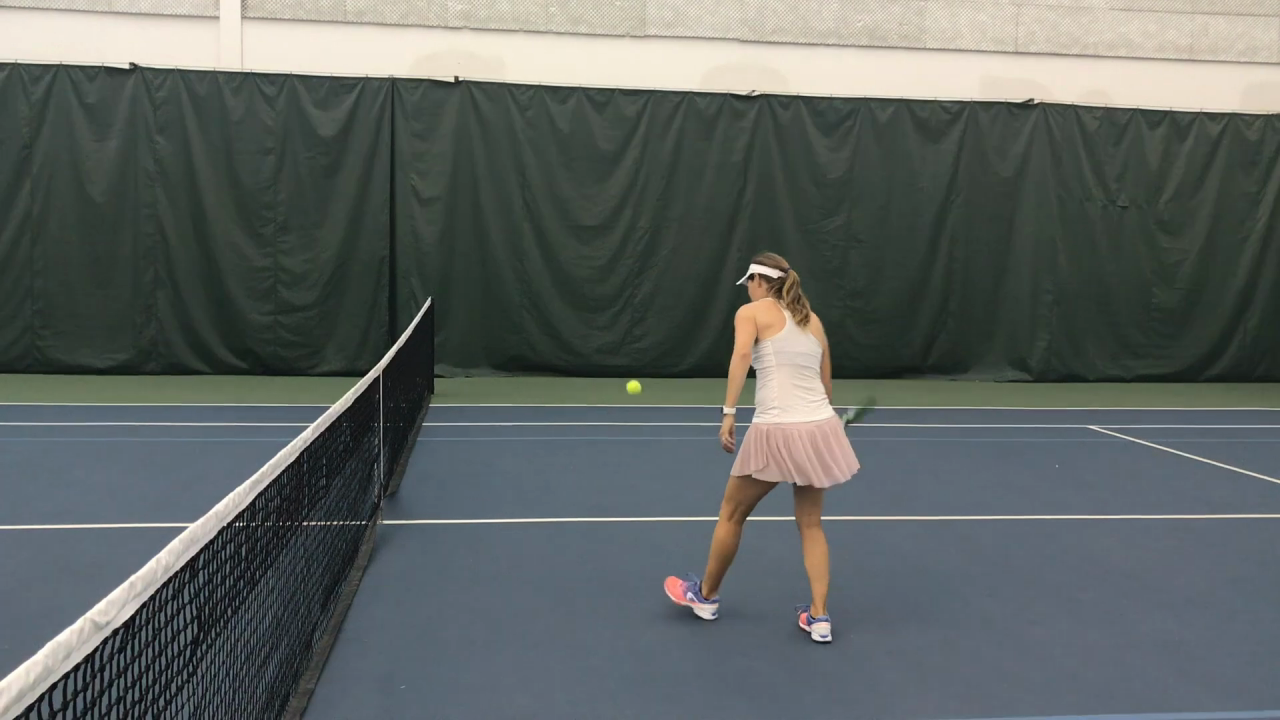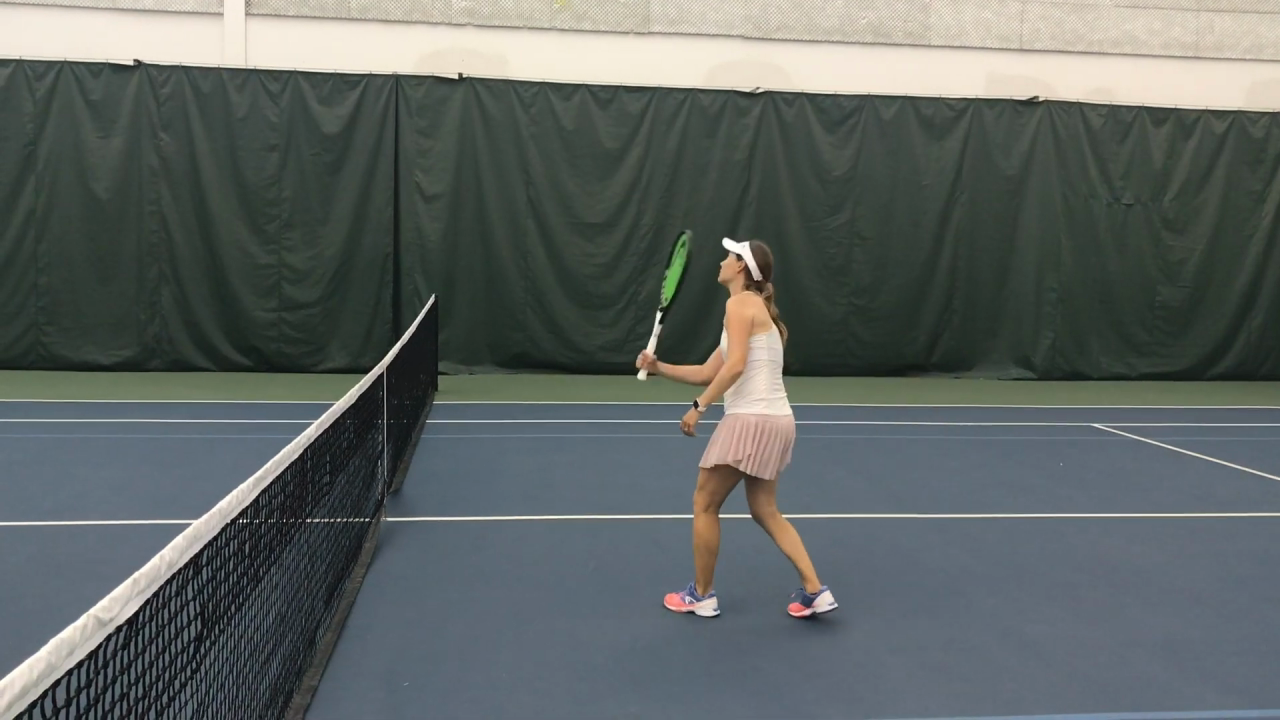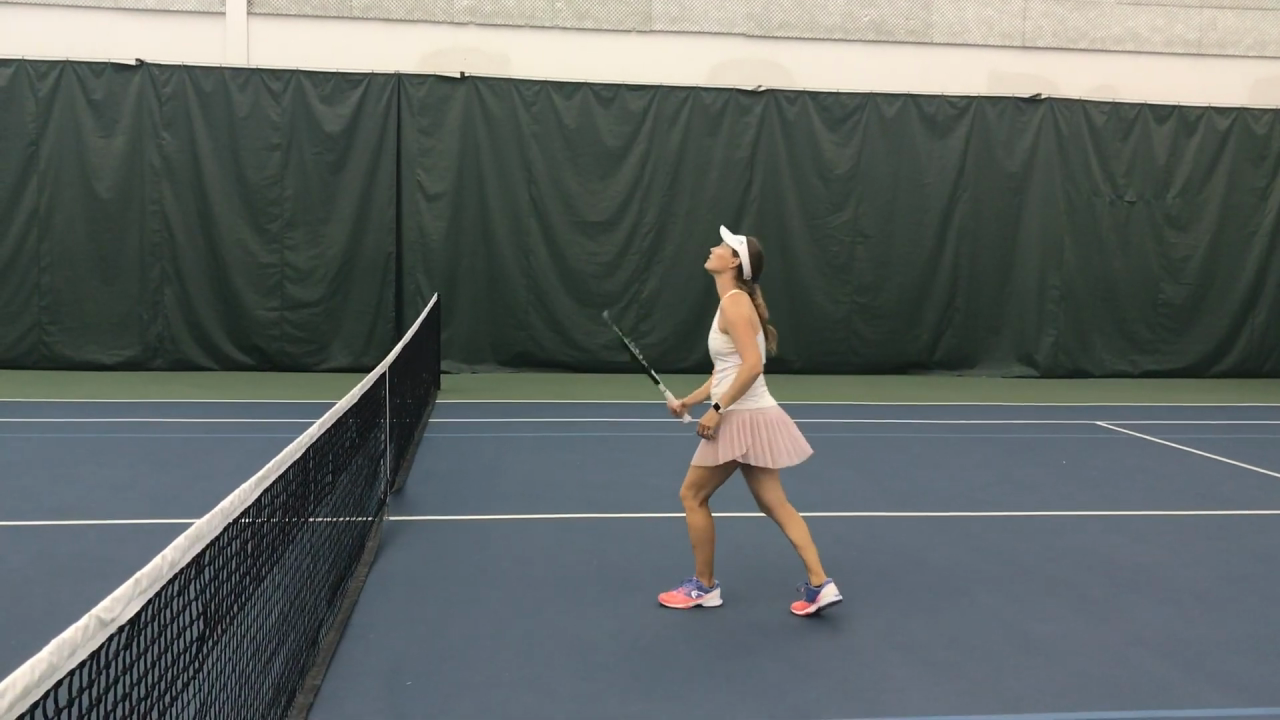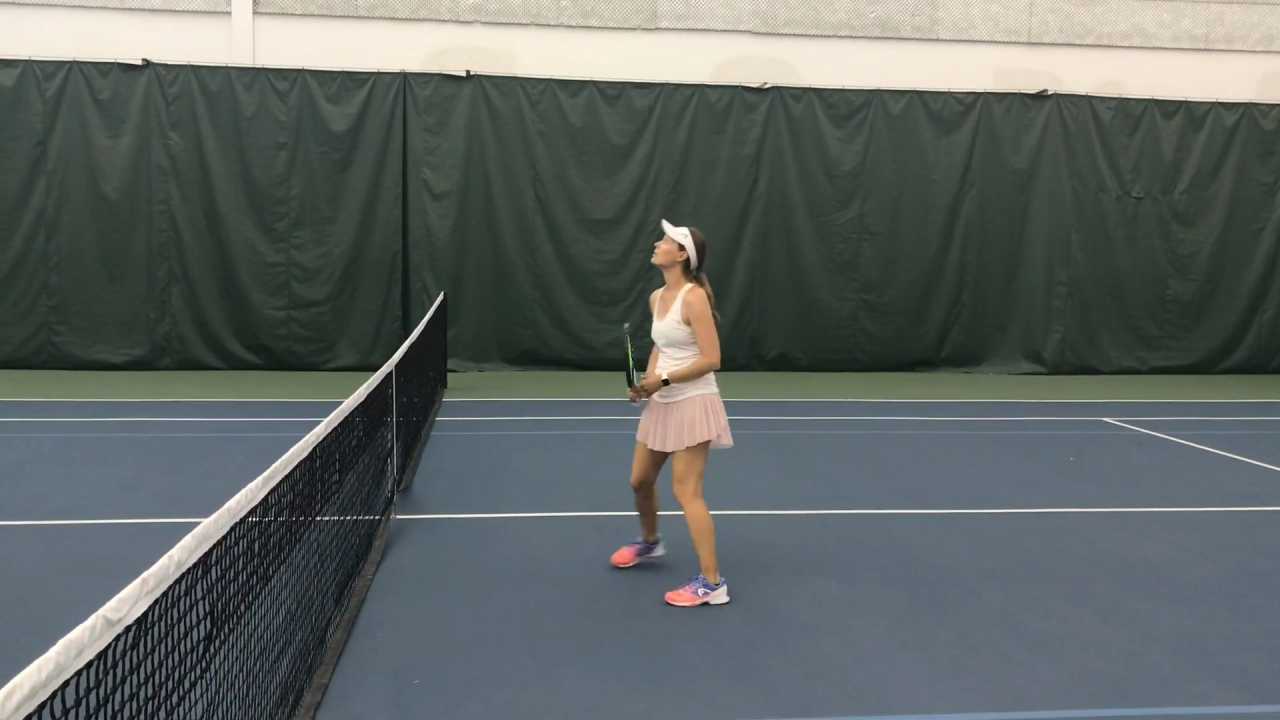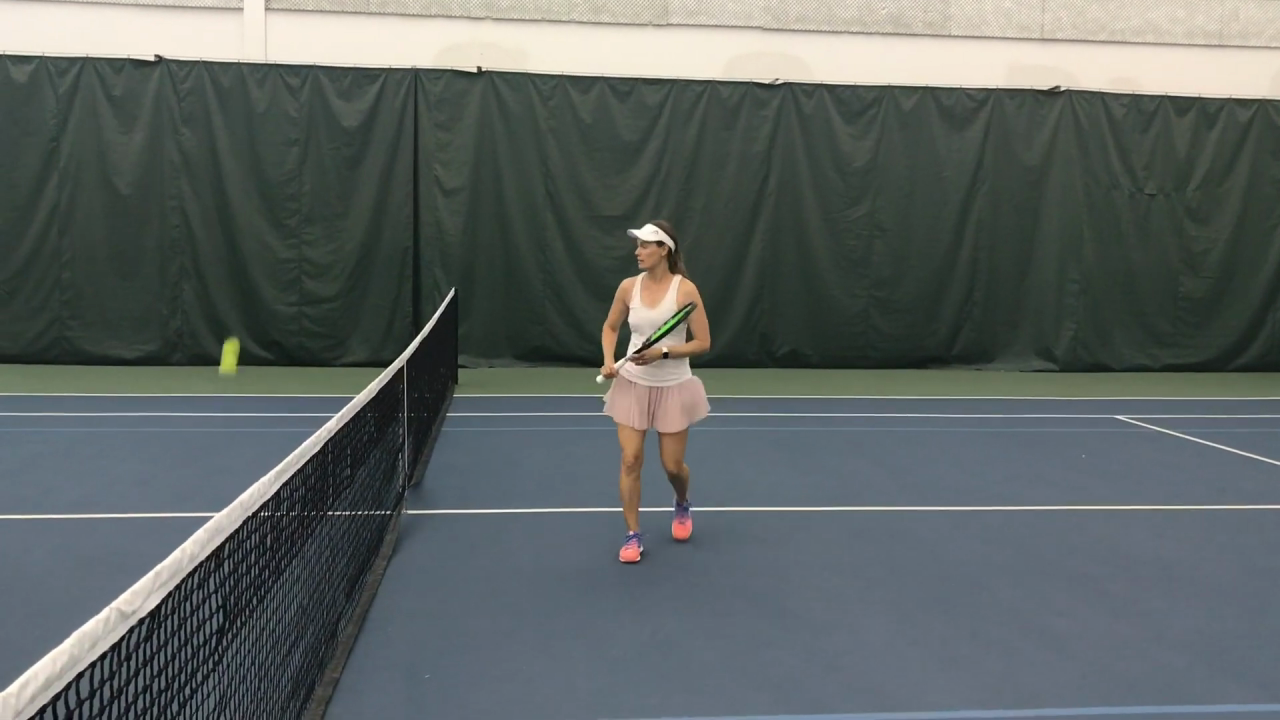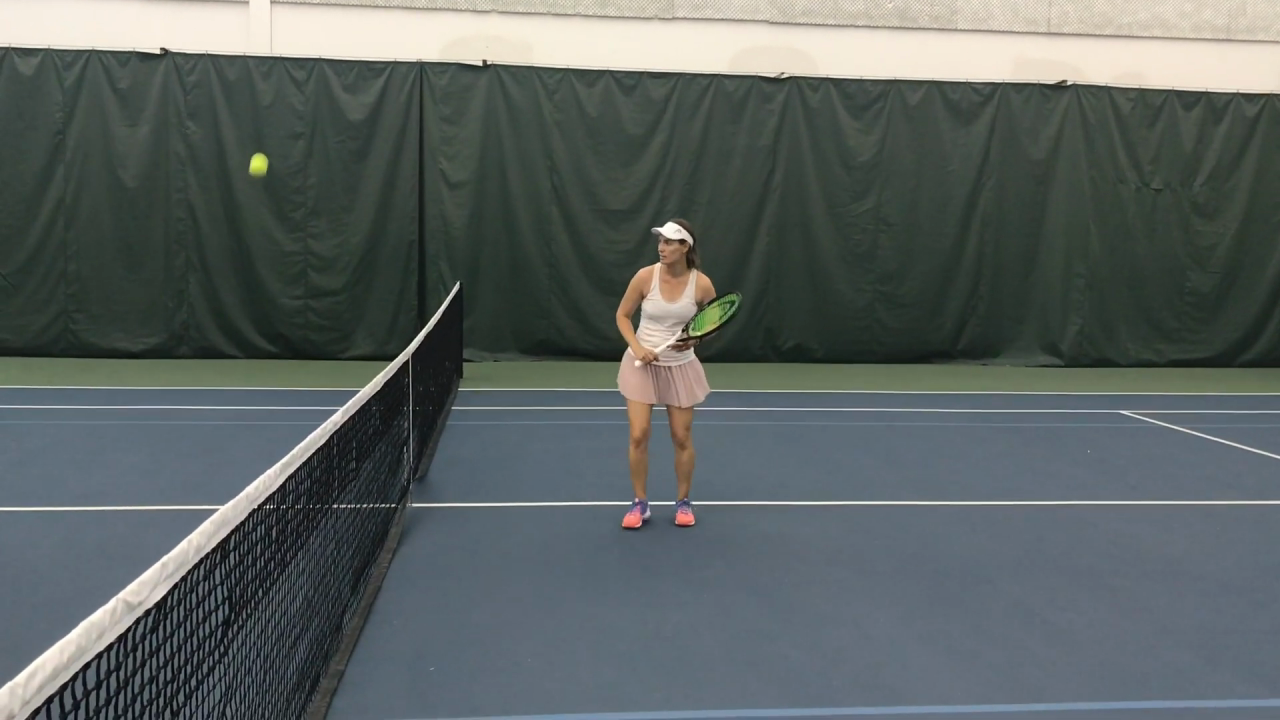
dt=0.5s
person 1, frame 1
left shoulder: (751, 312)
right shoulder: (813, 321)
left elbow: (740, 358)
left wrist: (729, 413)
left hip: (775, 431)
right hip: (819, 428)
left knee: (731, 515)
right knee: (810, 524)
left ankle: (705, 595)
right ankle: (818, 616)
person 1, frame 2
left shoulder: (740, 302)
right shoulder: (755, 307)
left elbow: (735, 367)
right elbow: (707, 372)
left wrist: (697, 407)
right wrist: (659, 367)
left hip: (750, 423)
right hip: (776, 422)
left knee: (704, 505)
right knee: (766, 512)
left ankle: (701, 595)
right ankle: (815, 591)
person 1, frame 3
left shoulder: (734, 303)
right shoulder: (733, 303)
left elbow: (752, 366)
left wrist: (716, 410)
right wrist: (689, 401)
left hip: (742, 419)
right hip: (753, 417)
left knee: (692, 496)
right knee: (774, 503)
left ankle: (705, 586)
right ankle: (820, 584)
person 1, frame 4
left shoulder: (694, 298)
right shoulder: (656, 297)
left elbow: (712, 360)
left wrist: (663, 380)
right wrist: (645, 380)
left hip: (693, 403)
right hip: (661, 405)
left knee: (687, 493)
right knee: (640, 480)
left ankle: (711, 584)
right ankle: (649, 542)
person 1, frame 5
left shoulder: (686, 290)
right shoulder: (628, 287)
left elbow: (703, 343)
right elbow: (610, 328)
left wrist: (663, 353)
right wrist: (609, 361)
left hip: (673, 389)
right hip: (632, 385)
left knee: (673, 466)
right knee: (630, 462)
left ankle: (682, 506)
right ankle: (634, 535)
person 1, frame 6
left shoulder: (702, 284)
right shoulder: (645, 276)
right elbow: (622, 316)
left wrist: (695, 339)
right wrist: (637, 348)
left hip: (680, 367)
right hip: (643, 365)
left knee: (682, 438)
right knee: (638, 436)
left ankle: (683, 501)
right ankle: (641, 503)
